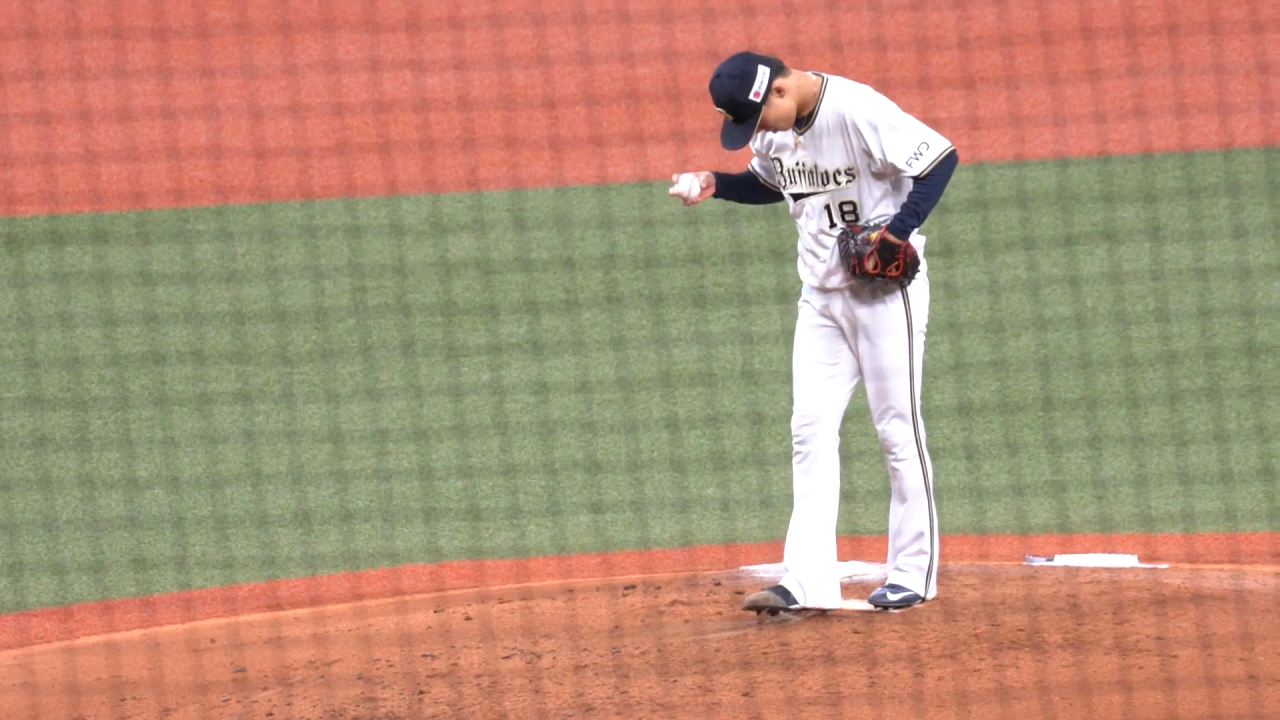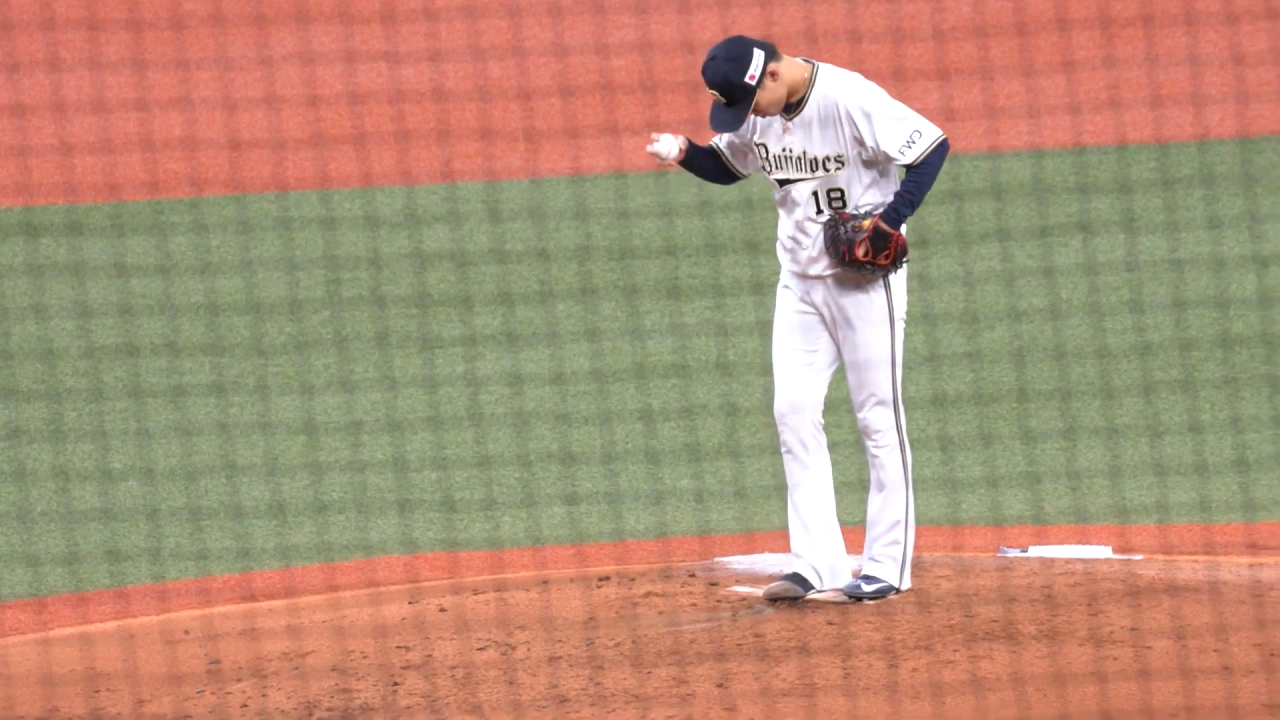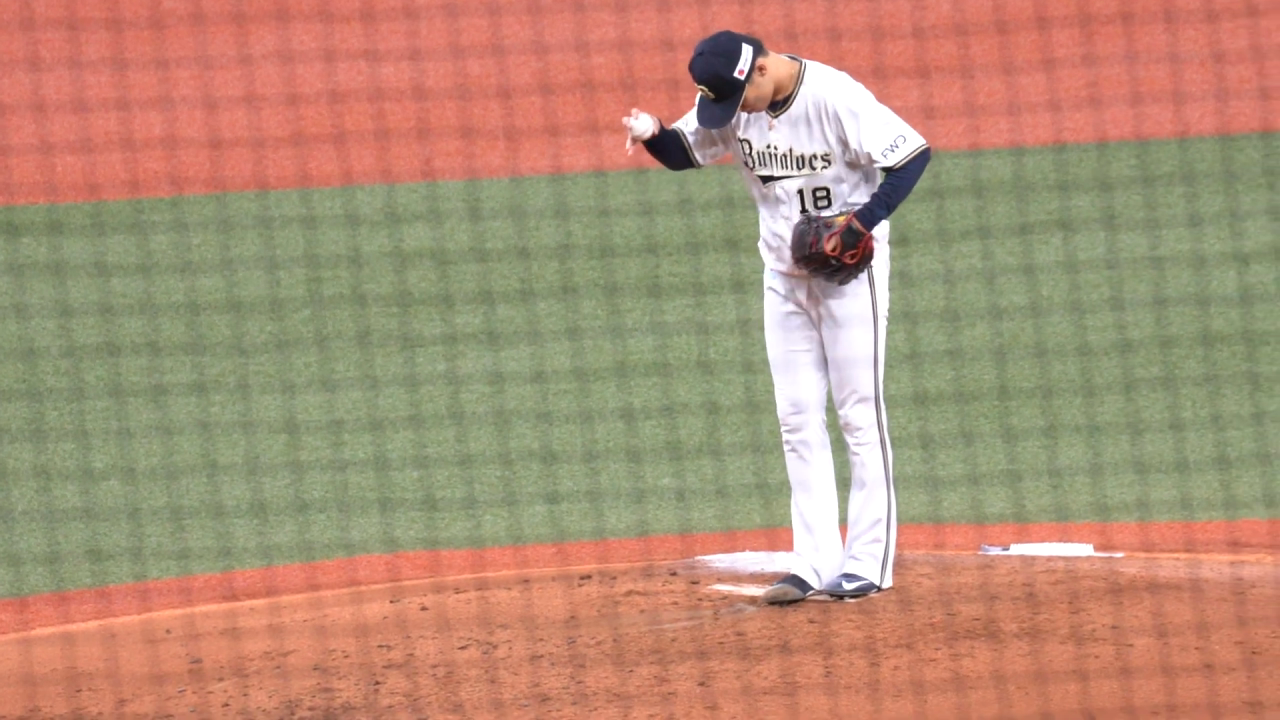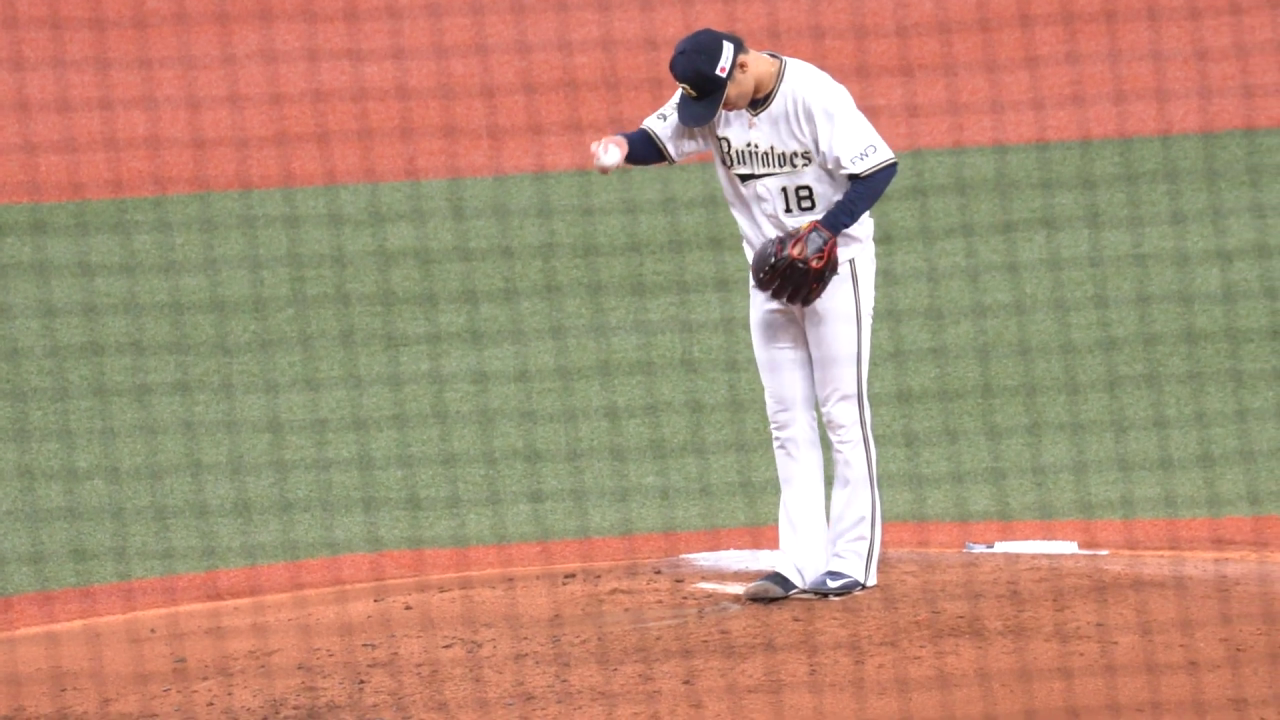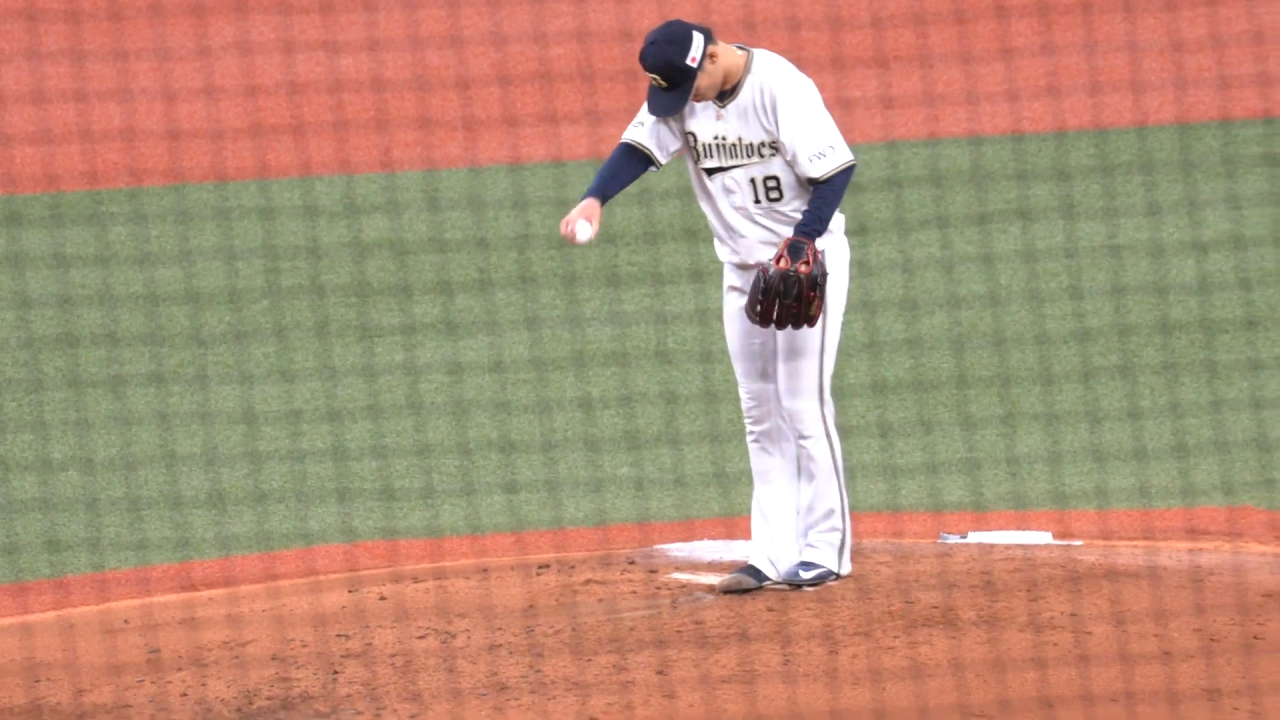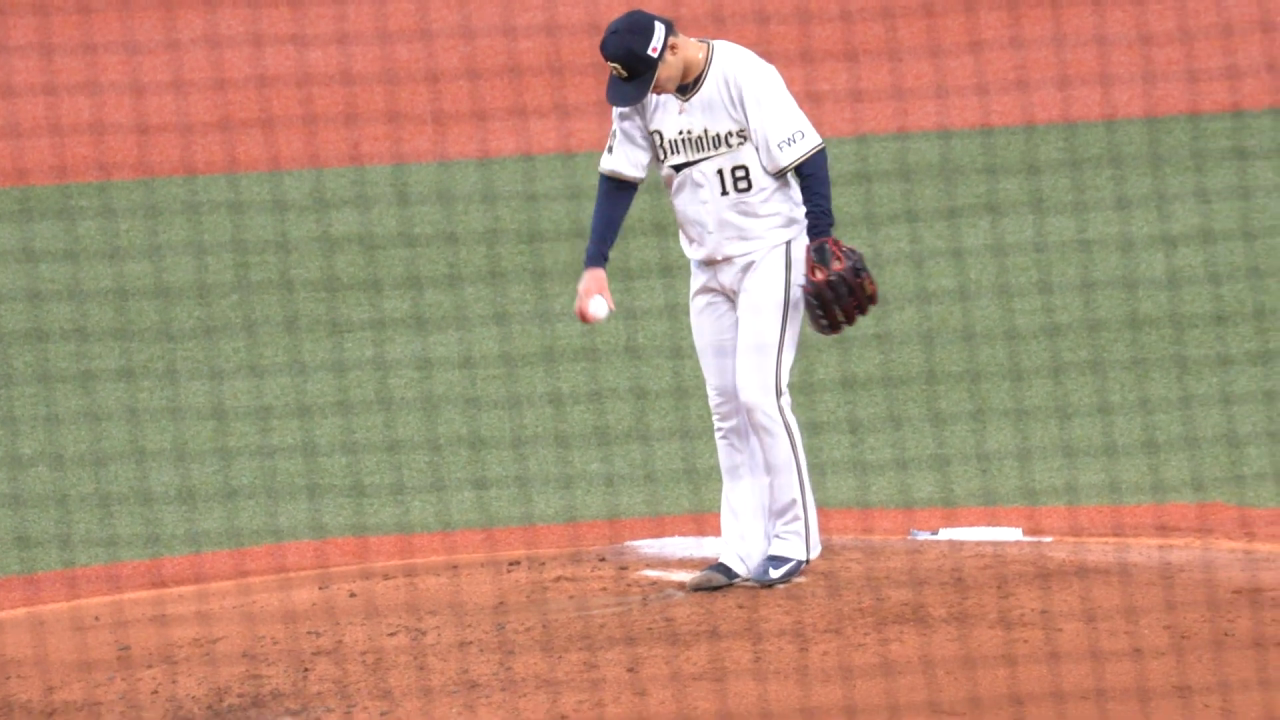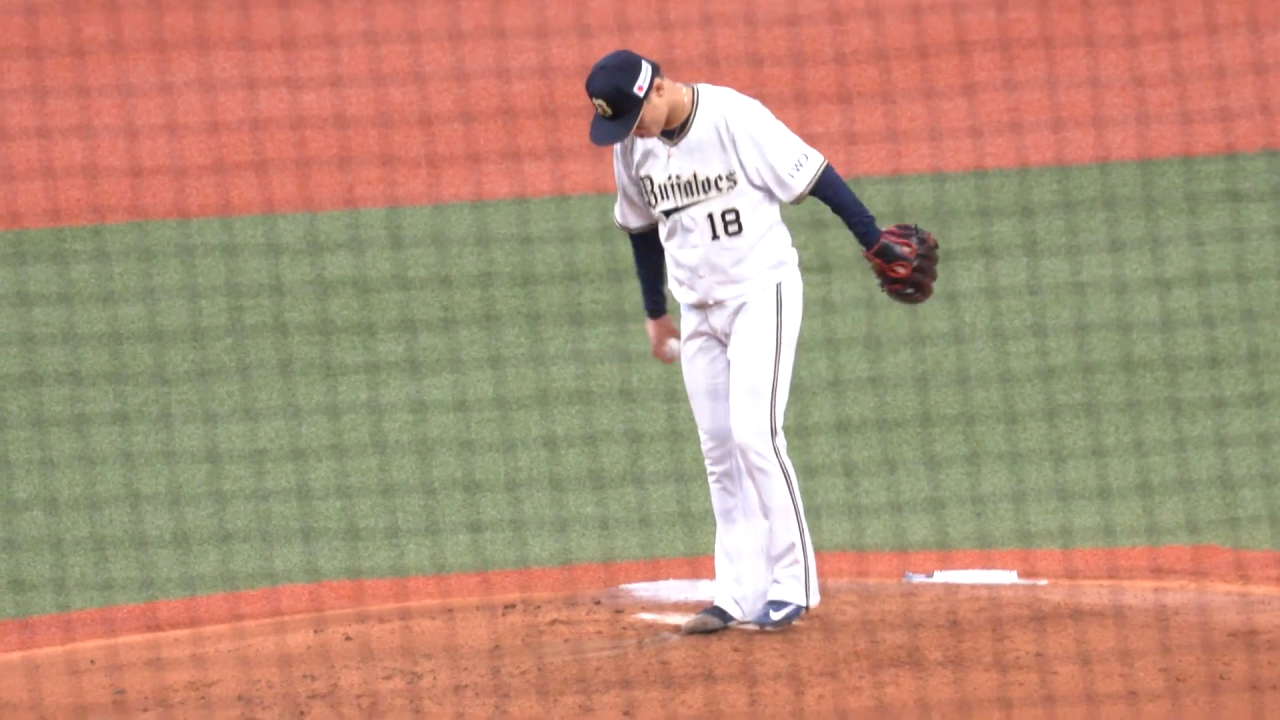
dt=0.5s
person 1, frame 1
left shoulder: (857, 110)
right shoulder: (772, 127)
left elbow: (942, 157)
left wrist: (900, 229)
right wrist: (716, 185)
left hip: (885, 289)
right hip: (821, 295)
left knee: (897, 428)
right knee: (811, 430)
left ankle: (914, 572)
right ankle: (807, 581)
person 1, frame 2
left shoulder: (849, 97)
right shoulder: (752, 108)
left elbow: (933, 145)
right elbow: (728, 166)
left wrist: (891, 220)
right wrist: (685, 153)
left hip: (866, 278)
right hip: (800, 281)
left knee: (878, 417)
right knee: (794, 413)
left ankle: (887, 565)
right ankle: (817, 563)
person 1, frame 3
left shoulder: (835, 97)
right shoulder: (732, 103)
left elbow: (914, 153)
right elbow: (685, 153)
left wrist: (865, 220)
right wrist: (653, 133)
left hip: (849, 274)
right hip: (784, 278)
left knee: (859, 416)
right knee: (797, 418)
left ankle: (868, 563)
right ankle: (816, 563)
person 1, frame 4
left shoulder: (814, 95)
right shoulder: (707, 94)
left elbow: (881, 166)
right elbow: (659, 140)
left wrist: (827, 228)
right wrist: (623, 146)
left hip: (834, 266)
left knee: (842, 412)
right knee: (787, 416)
left ankle: (851, 560)
right ankle: (801, 563)
person 1, frame 5
left shoulder: (782, 86)
right shoulder: (679, 92)
left elbow: (837, 169)
right elbow: (639, 148)
left wrist: (800, 243)
right wrist: (594, 198)
right hip: (741, 268)
left knee: (803, 406)
right knee: (760, 412)
left ankle: (825, 550)
right ankle: (774, 554)
person 1, frame 6
left shoulder: (745, 76)
right shoulder: (638, 96)
left elbow: (808, 155)
right elbow: (617, 178)
left wrist: (822, 244)
right wrist: (595, 264)
left hip: (771, 253)
right hip: (707, 264)
left knee: (759, 395)
right knee: (726, 406)
left ankle: (793, 539)
right ankle: (735, 552)
person 1, frame 7
left shoulder: (735, 117)
right shoulder: (631, 144)
left elbow: (816, 175)
left wrist: (873, 238)
right wrist: (655, 311)
left hip: (761, 294)
right hip: (697, 309)
left knee: (753, 435)
right knee: (719, 451)
left ankle: (792, 583)
right ankle: (739, 594)
